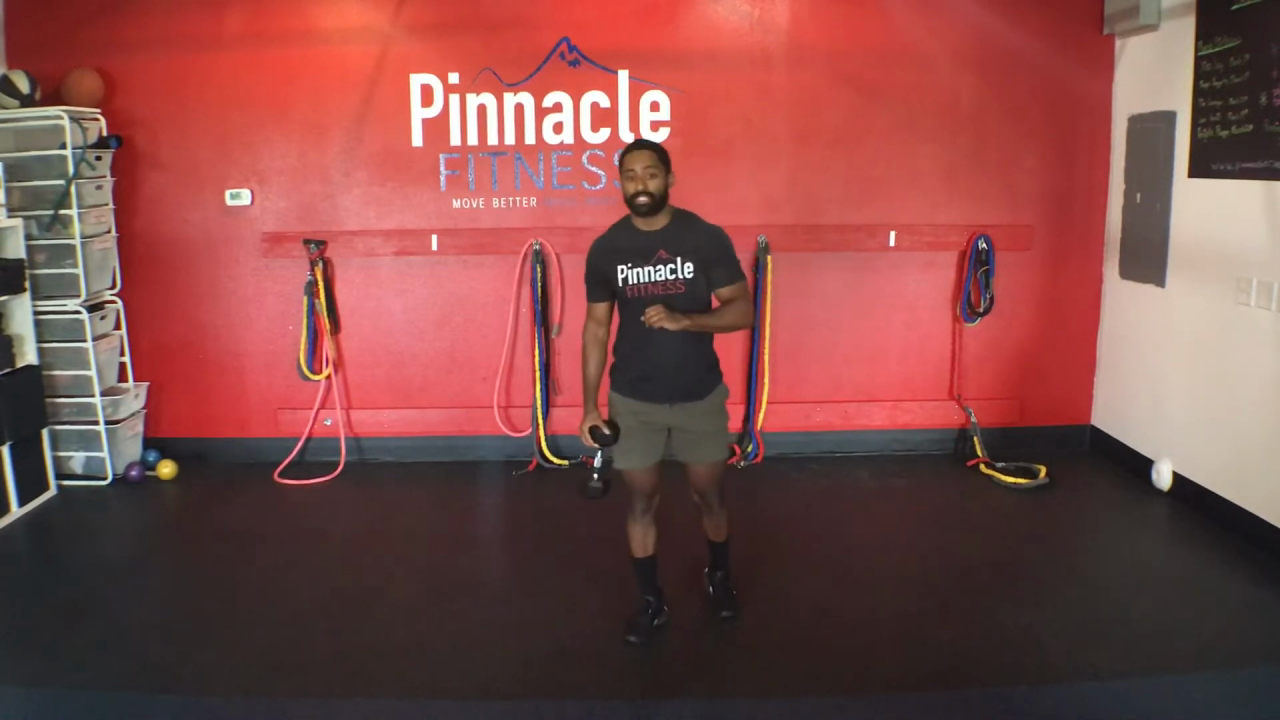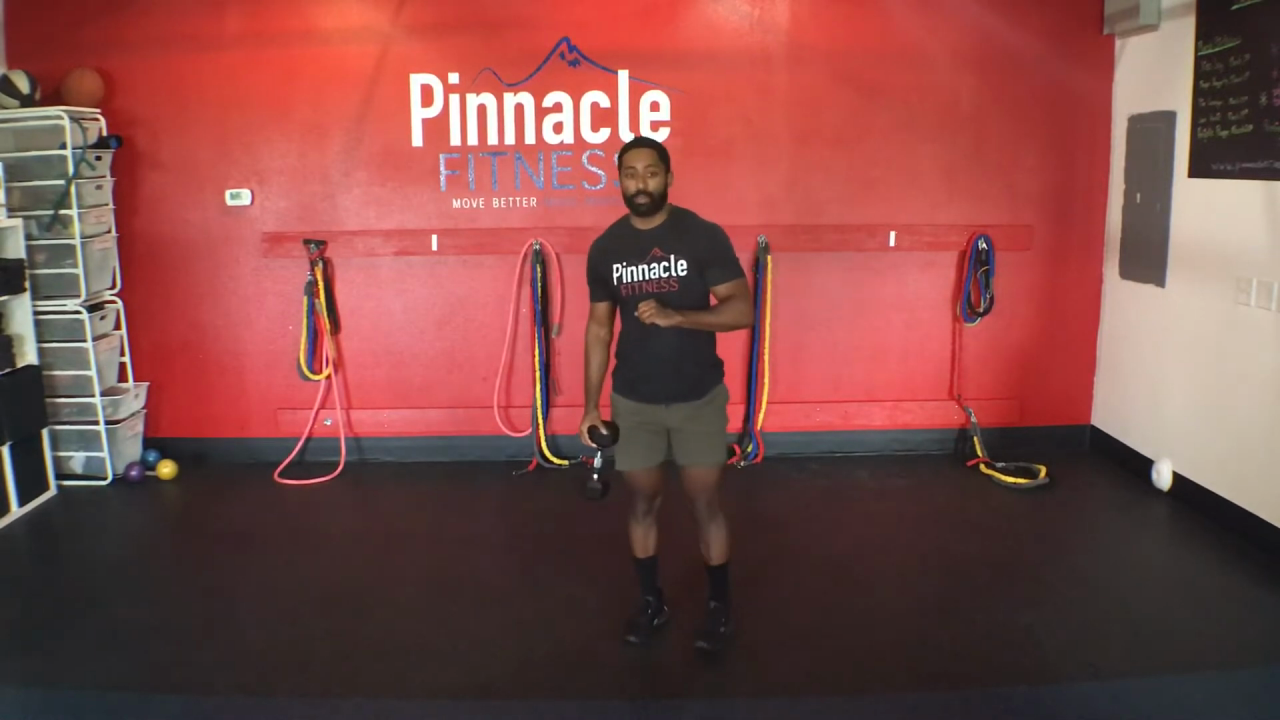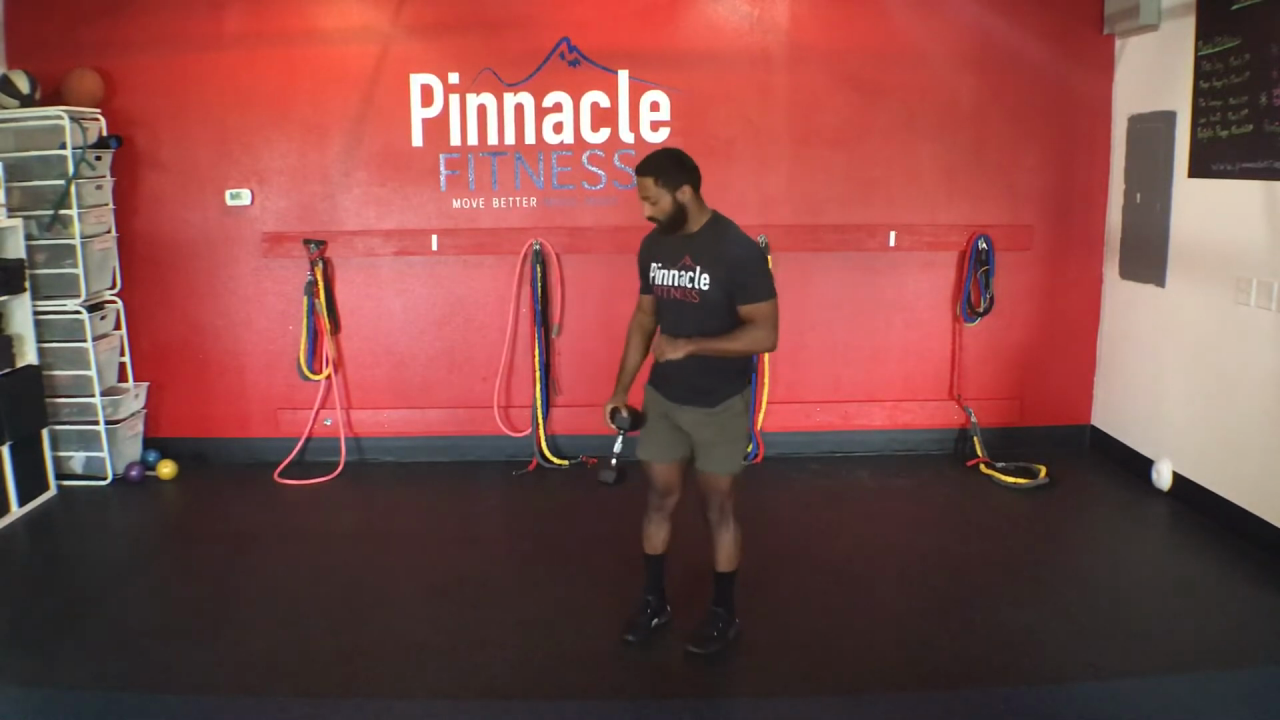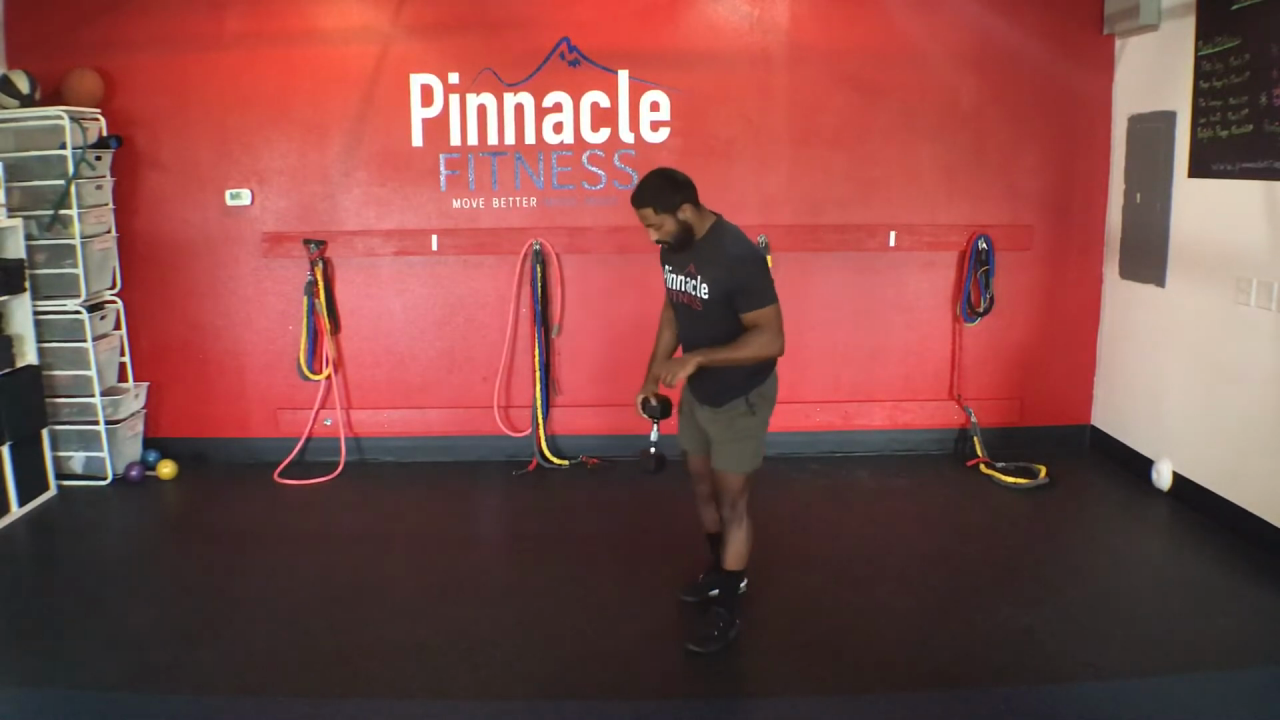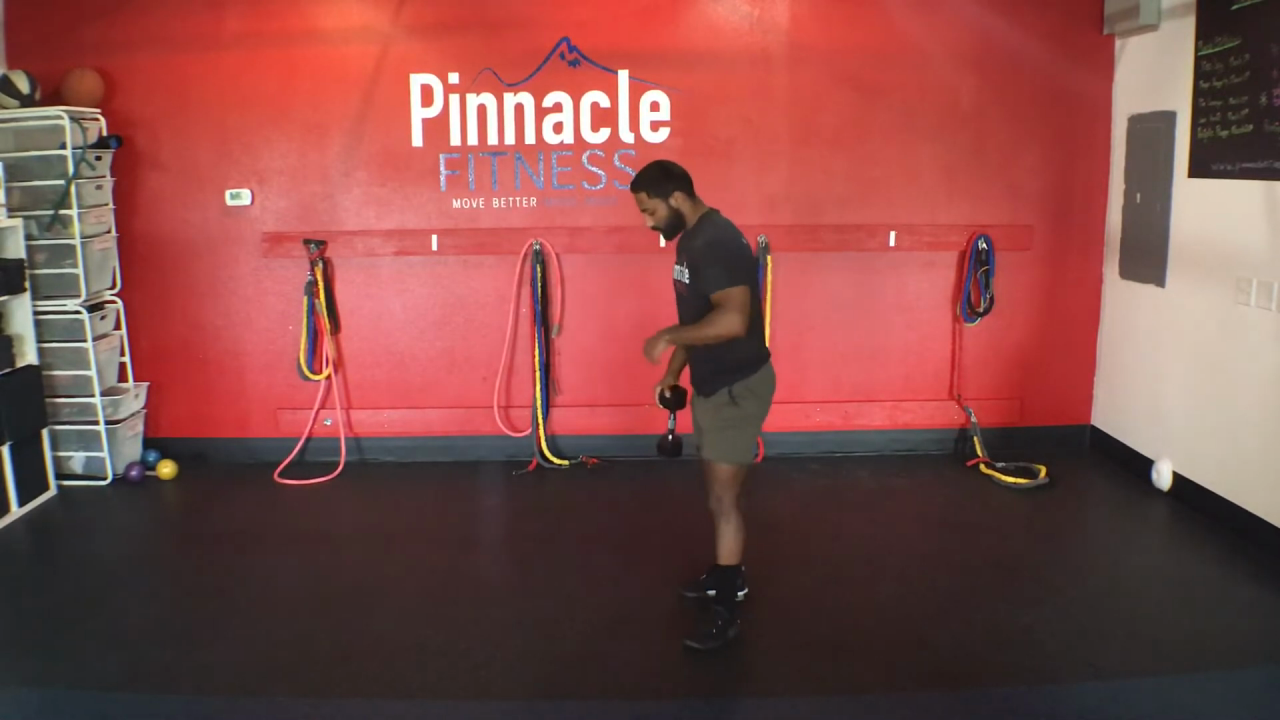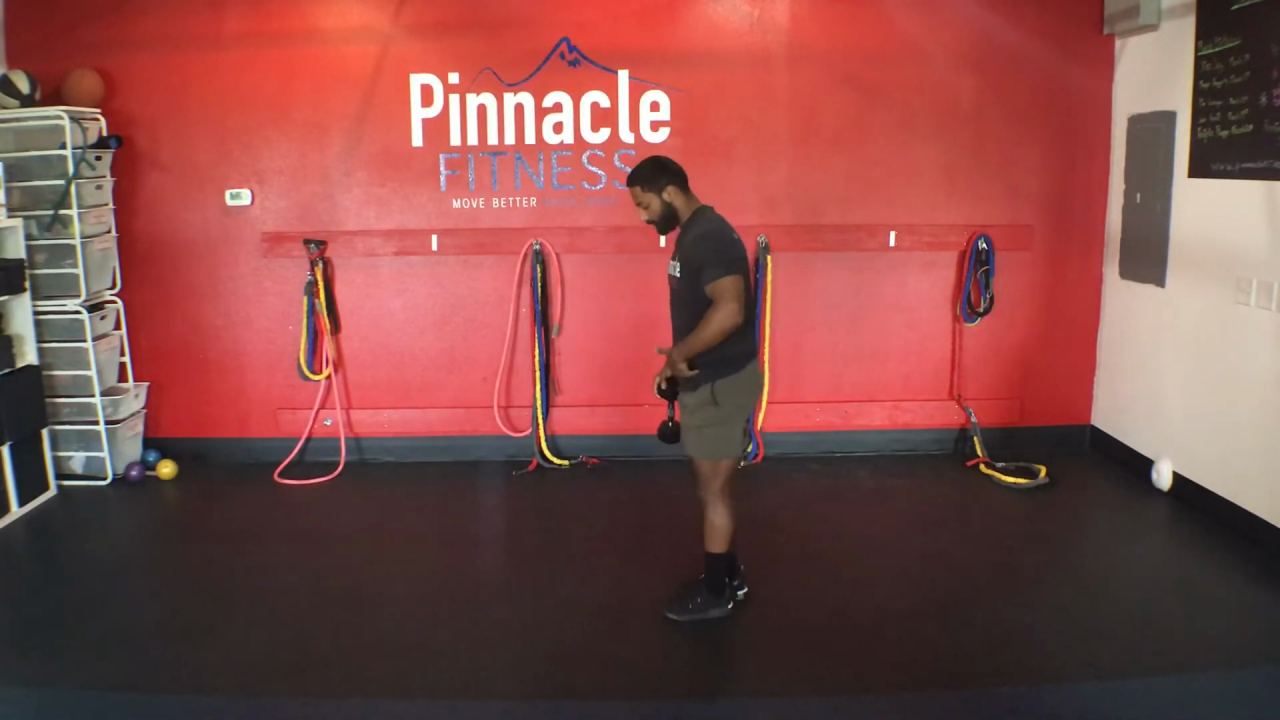
dt=0.4s
person 1, frame 1
left shoulder: (707, 238)
right shoulder: (605, 249)
left elbow: (743, 311)
right elbow: (596, 327)
left wrist: (683, 320)
right wrist: (590, 405)
left hip: (700, 395)
right hip: (633, 399)
left knee: (709, 493)
right knee: (642, 500)
left ankle: (719, 573)
right ankle: (651, 601)
person 1, frame 2
left shoulder: (704, 237)
right shoulder: (605, 248)
left elbow: (742, 310)
right elbow: (599, 327)
left wrist: (674, 315)
right wrist: (591, 405)
left hip: (698, 397)
right hip: (633, 400)
left knee: (705, 502)
right knee: (643, 501)
left ankle: (720, 603)
right ankle: (651, 602)
person 1, frame 3
left shoulder: (738, 252)
right shoulder: (653, 245)
left elbow: (765, 333)
left wrist: (690, 345)
right wrist: (622, 388)
left hip: (721, 402)
right hip: (664, 397)
left knee: (717, 507)
right knee: (660, 499)
left ankle: (723, 612)
right ankle: (654, 604)
person 1, frame 4
left shoulder: (738, 257)
right shoulder: (674, 248)
left elbow: (770, 340)
left wrist: (697, 358)
right wrist: (653, 375)
left hip: (742, 398)
right hip: (699, 392)
left knee: (731, 503)
right knee: (702, 487)
left ankle: (726, 612)
right ankle: (722, 573)
person 1, frame 5
left shoulder: (717, 243)
right shoulder: (690, 239)
left elbow: (733, 321)
left wrist: (669, 338)
right wrist: (674, 368)
left hip: (739, 387)
right hip: (714, 382)
left knee: (722, 498)
right knee: (721, 488)
left ankle: (726, 612)
right ankle: (729, 572)
person 1, frame 6
left shoulder: (708, 237)
right shoulder: (693, 233)
left elbow: (729, 310)
left wrist: (680, 354)
right wrist: (678, 359)
left hip: (723, 383)
right hip: (704, 379)
left knee: (711, 489)
right knee: (708, 483)
left ankle: (717, 593)
right ankle: (728, 573)
